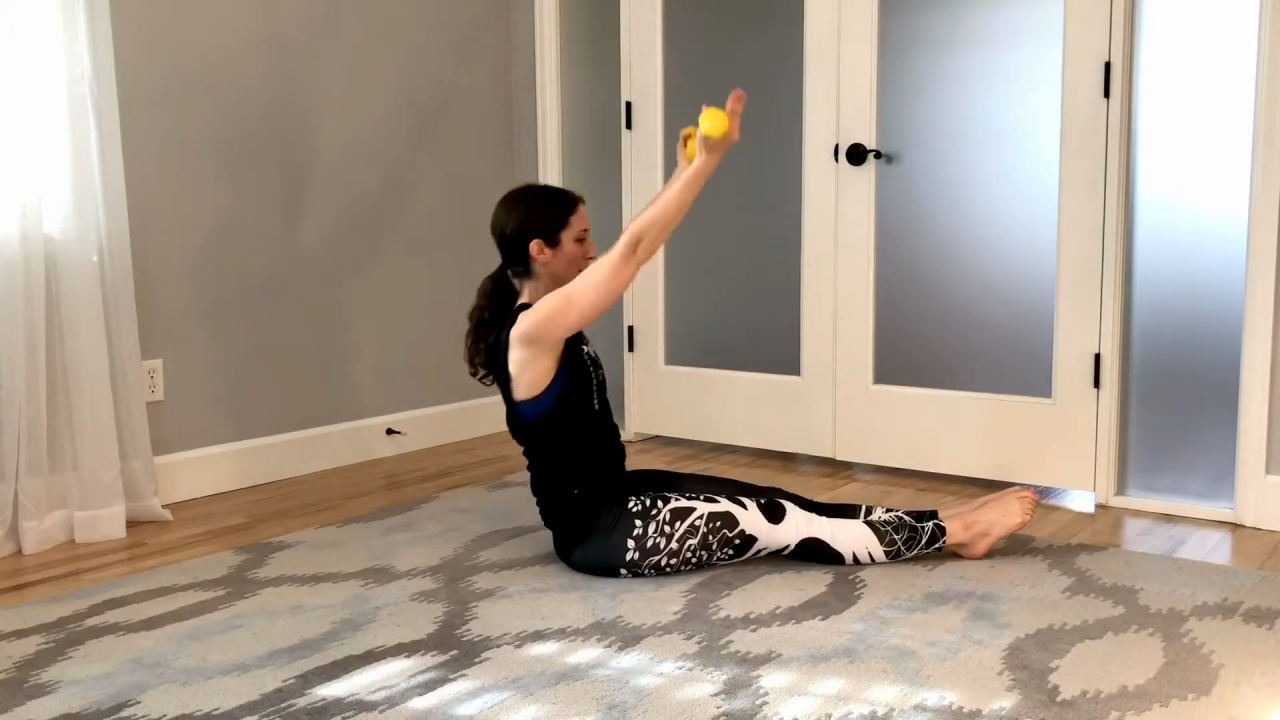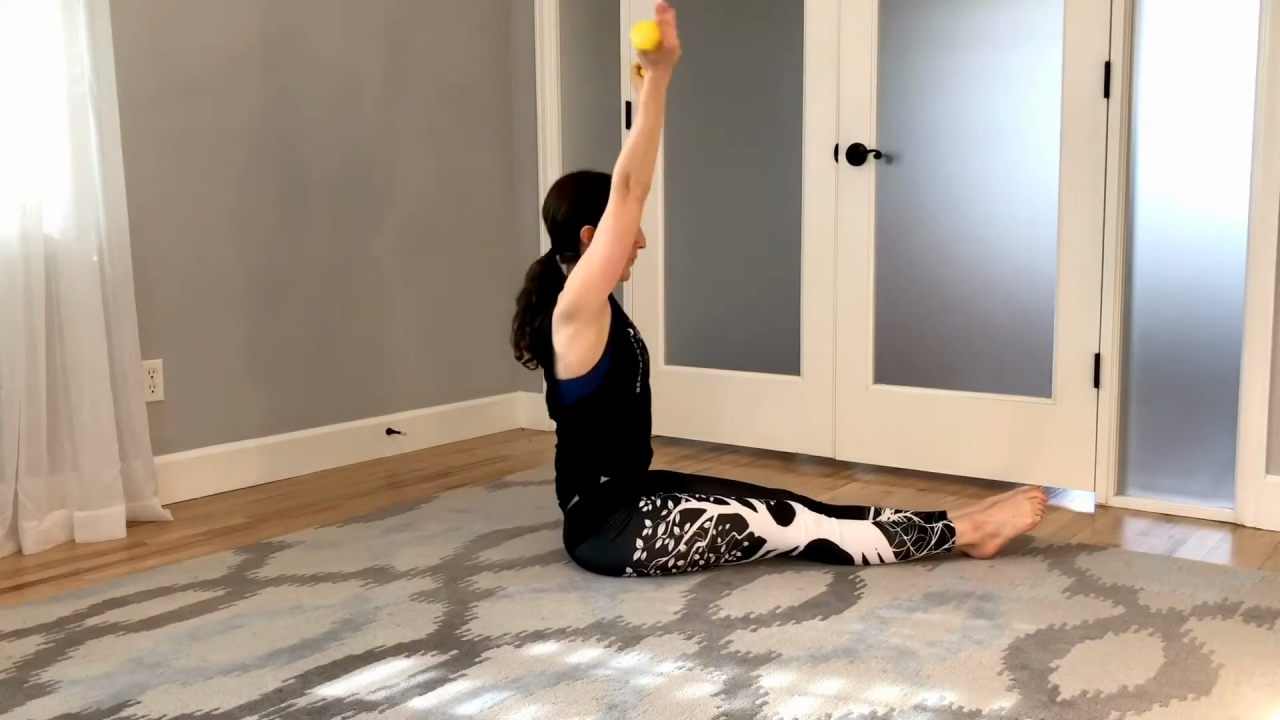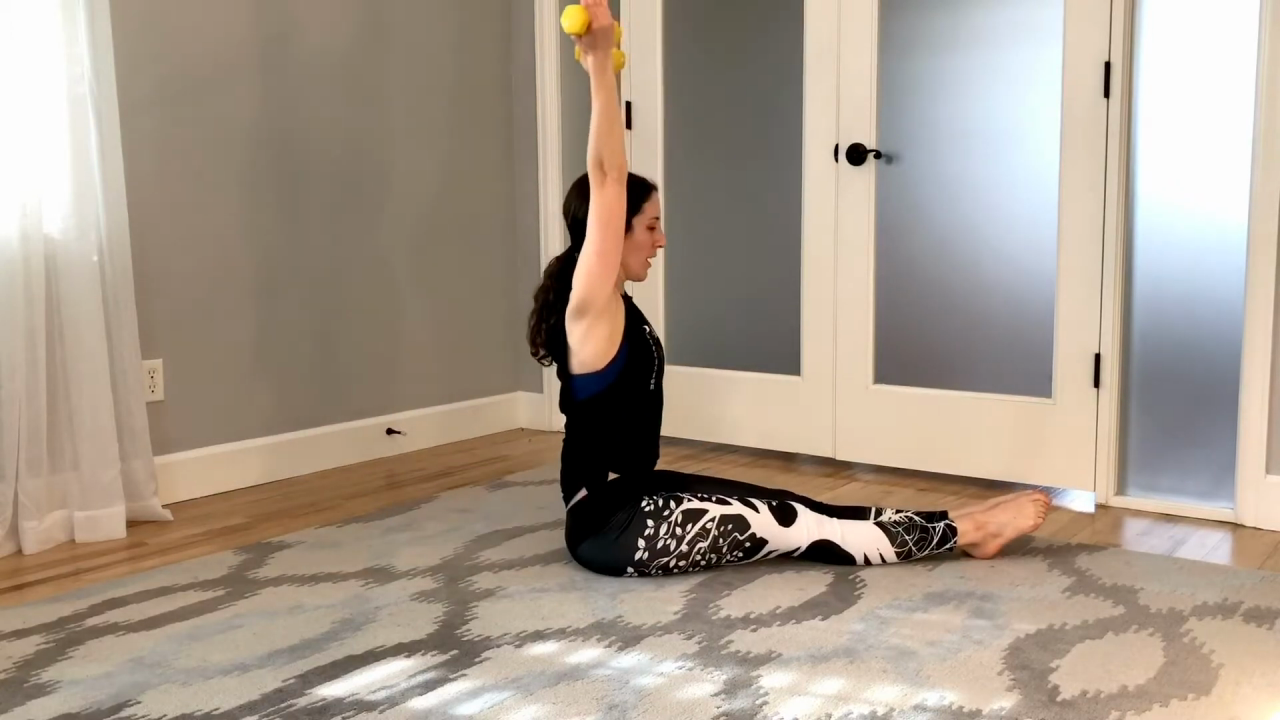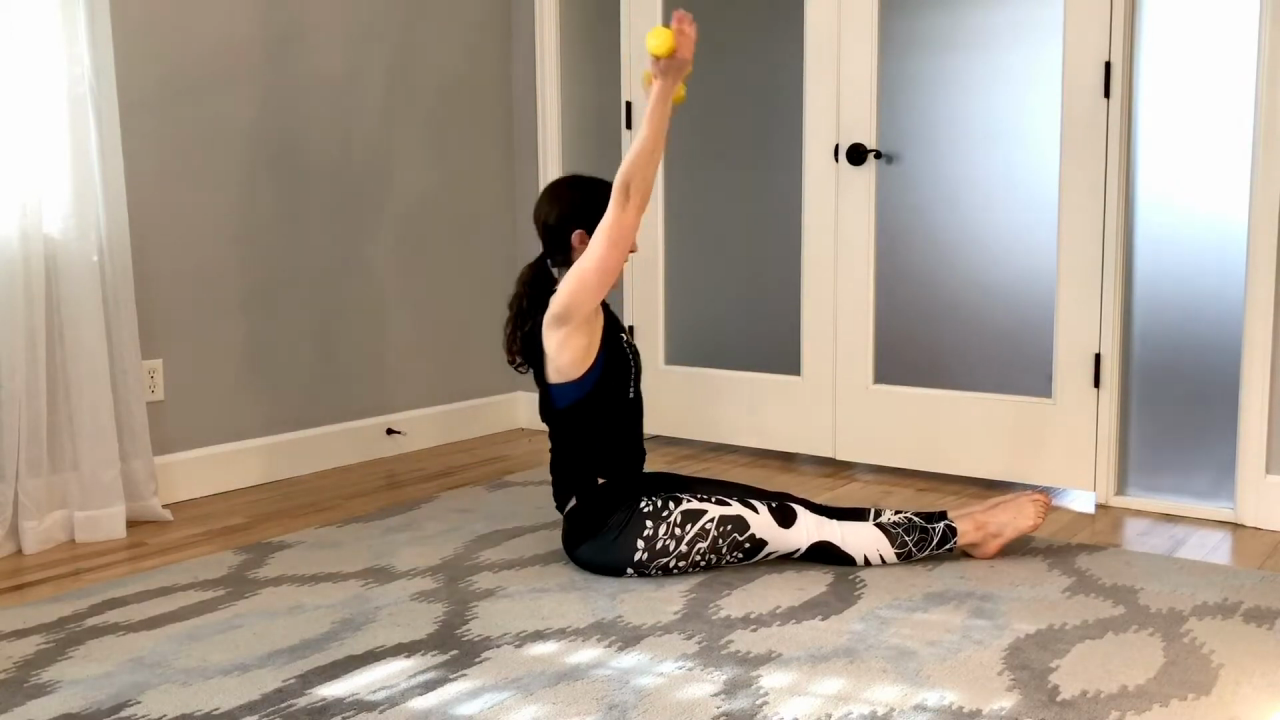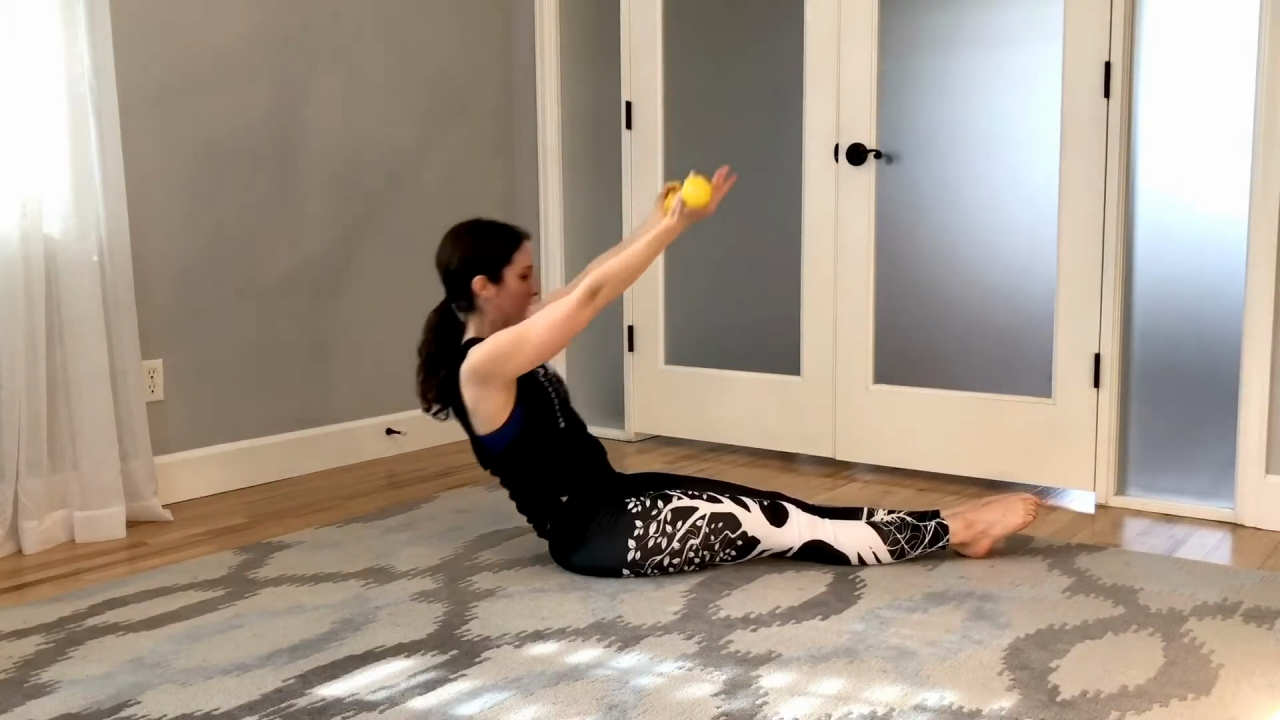
dt=0.3s
person 1, frame 1
left shoulder: (542, 313)
right shoulder: (533, 329)
left elbow: (628, 251)
right elbow: (630, 252)
left wrist: (691, 163)
right wrist: (704, 162)
left hip: (614, 505)
right hip: (596, 531)
left knee: (776, 508)
right knee: (780, 525)
left ankle: (938, 525)
right ankle: (948, 531)
person 1, frame 2
left shoulder: (590, 307)
right shoulder: (577, 305)
left elbow: (625, 196)
right elbow: (628, 193)
left wrist: (652, 88)
right wrist: (658, 81)
left hip: (630, 498)
right hip: (610, 528)
left knee: (791, 509)
right knee: (786, 525)
left ankle: (954, 525)
right ankle: (960, 534)
person 1, frame 3
left shoulder: (605, 305)
right shoulder: (591, 304)
left elbow: (612, 183)
right elbow: (605, 181)
left wrist: (603, 66)
right wrist: (600, 66)
left hip: (631, 500)
right hip: (611, 526)
left knee: (794, 511)
right knee: (788, 527)
left ankle: (954, 525)
right ankle: (960, 532)
person 1, frame 4
left shoulder: (581, 311)
right shoulder: (569, 311)
left elbow: (624, 202)
right elbow: (622, 200)
left wrist: (665, 86)
right wrist: (663, 85)
left hip: (626, 501)
right hip: (607, 527)
left knee: (791, 513)
right knee: (786, 526)
left ankle: (950, 526)
right ankle: (961, 534)
person 1, frame 5
left shoulder: (500, 341)
right shoulder: (484, 363)
left elbow: (585, 286)
right elbow: (589, 296)
left wrist: (659, 223)
right wrist: (678, 221)
left hip: (610, 501)
right hip: (594, 533)
left knee: (769, 509)
right knee: (771, 524)
left ankle: (949, 524)
right ankle: (951, 531)
